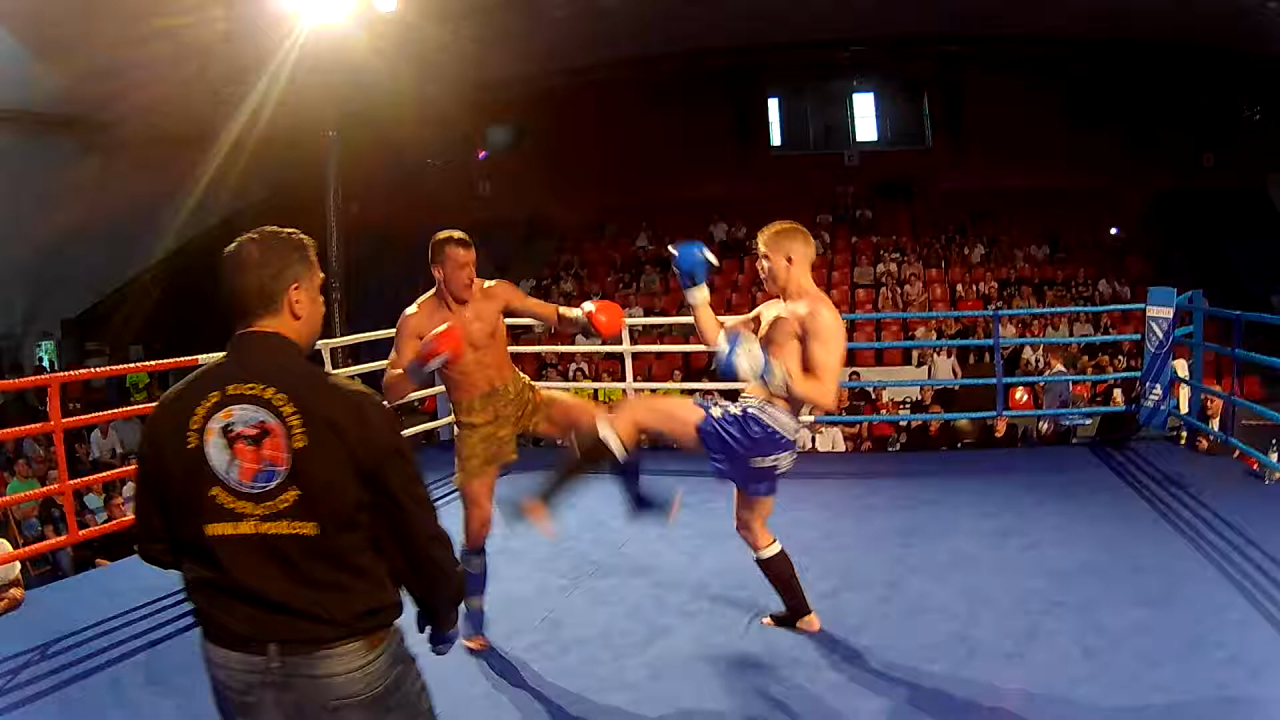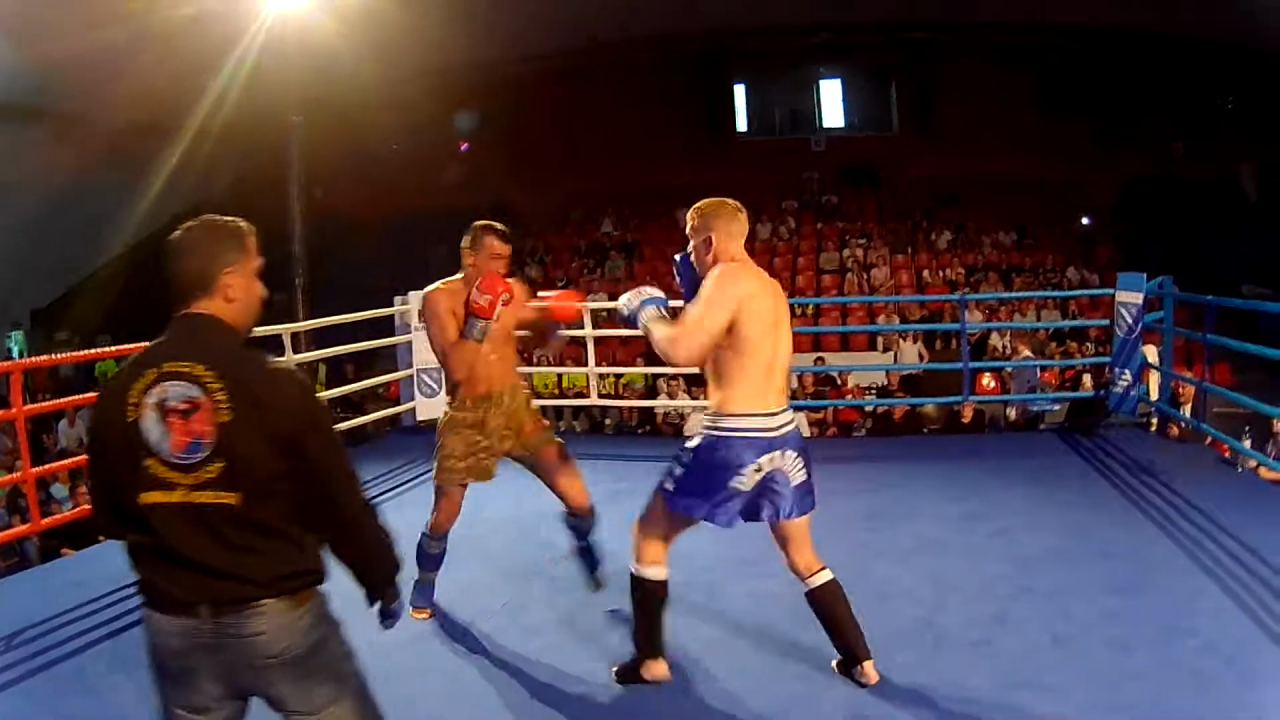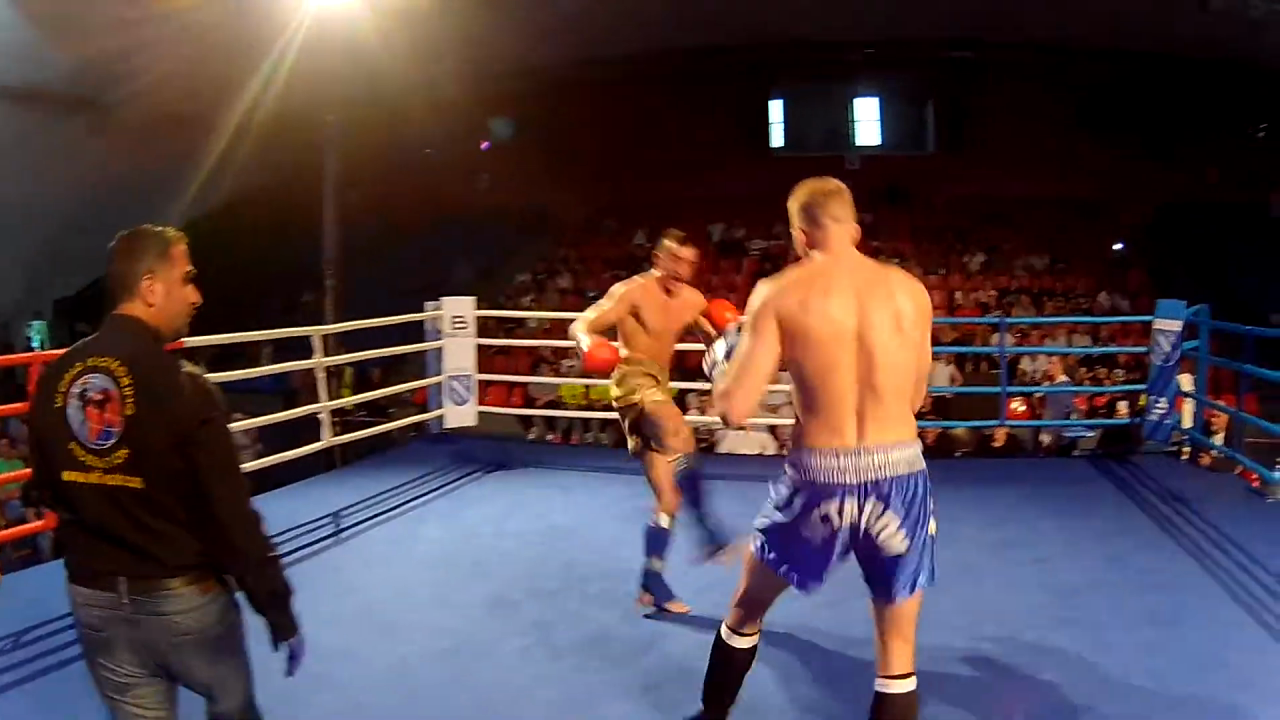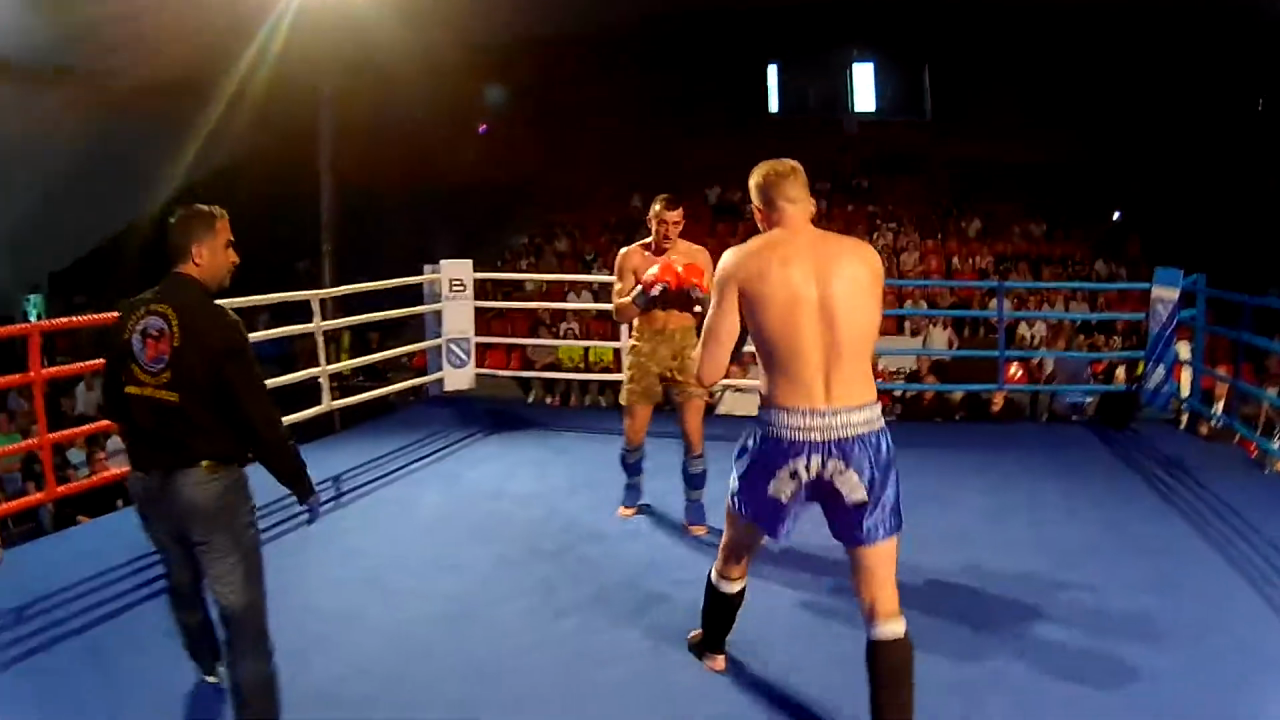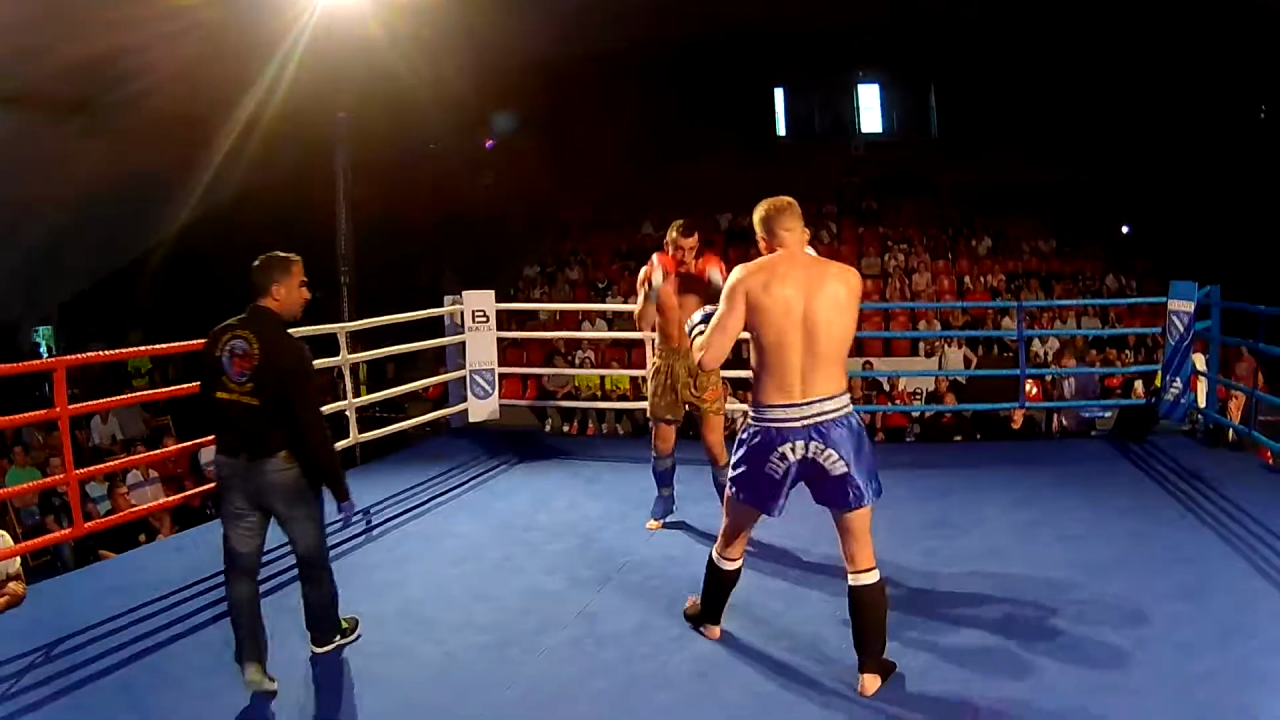
dt=0.7s
person 1, frame 1
left shoulder: (819, 313)
right shoulder: (775, 308)
left elbow: (825, 397)
right elbow: (719, 343)
left wrist: (765, 371)
right wrist: (694, 284)
left hip: (757, 428)
right hip: (769, 437)
left knee: (632, 412)
right knee: (753, 527)
left ankle: (546, 499)
right ankle: (801, 613)
person 1, frame 2
left shoulder: (728, 279)
right shoulder: (769, 287)
left elbow: (681, 351)
left wrist: (645, 312)
right wrist: (698, 295)
left hip: (733, 440)
right hip: (783, 437)
left knee: (651, 537)
right knee: (804, 559)
left ankle: (649, 659)
right ankle: (860, 660)
person 1, frame 3
left shoulder: (778, 294)
right shoulder: (912, 293)
left elbow: (735, 409)
left wrist: (728, 357)
left hip: (817, 484)
right hip: (898, 482)
left knee: (749, 607)
right knee: (896, 656)
person 1, frame 4
left shoulder: (741, 263)
right shoulder: (865, 257)
left elbow: (707, 373)
left wrist: (732, 318)
left hip: (785, 435)
right hip: (860, 432)
left knee: (735, 551)
right knee: (881, 602)
left ankle: (712, 644)
person 1, frame 5
left shoulder: (748, 278)
right shoulder: (848, 278)
left elbow: (707, 359)
left wrist: (699, 328)
left hip: (773, 428)
right hip: (834, 422)
left knee: (732, 535)
right knee: (860, 554)
left ankle: (709, 617)
right ankle: (870, 666)
person 2, frame 1
left shoulder: (173, 414)
right shoulder: (349, 408)
left elbow: (157, 544)
right elbow: (417, 537)
right wrist: (442, 612)
left hip: (236, 662)
right hip: (352, 660)
person 2, frame 2
left shoulder: (120, 390)
right shoulder: (273, 385)
left elbow: (110, 517)
right elbow: (341, 508)
right wrist: (383, 582)
left hip: (175, 627)
right hip: (277, 622)
person 2, frame 3
left shoulder: (56, 379)
right shoulder: (180, 387)
left elbow: (45, 491)
right elbow: (230, 514)
right wrist: (280, 611)
left hip: (98, 602)
right hip: (187, 598)
person 2, frame 4
left shoulder: (131, 317)
right shoulder: (215, 324)
left elbow: (115, 404)
right elbow: (259, 419)
right wrist: (302, 485)
left hip: (147, 483)
right hip: (208, 483)
left knee: (183, 584)
right knee: (243, 614)
left ankle: (208, 663)
person 2, frame 5
left shoulder: (219, 338)
right shoulder: (287, 350)
left elbow: (211, 401)
right elbow: (312, 428)
right wrist: (340, 489)
left hip: (232, 466)
right hip: (283, 468)
left knee: (241, 566)
right knee: (312, 554)
left ankle: (252, 659)
right ankle: (325, 633)
person 3, frame 1
left shoulder: (495, 292)
right shoulder: (416, 319)
left elbow: (552, 315)
right elbow: (392, 388)
left wrist: (583, 316)
right wrist: (425, 365)
left hip: (517, 397)
right hip: (475, 417)
left knee: (601, 420)
right knee: (477, 529)
left ankle: (637, 496)
right ankle: (473, 615)
person 3, frame 2
left shoulder: (514, 290)
right shoulder: (439, 297)
left elbow: (543, 338)
right elbow: (457, 369)
left wrist: (554, 318)
right wrist: (480, 320)
left hip: (517, 409)
right hip: (466, 417)
left knee: (578, 501)
right knee: (442, 520)
left ankle: (586, 554)
right ankle: (425, 586)
person 3, frame 3
left shoulder: (693, 300)
right shoulder: (631, 291)
left elbow: (717, 340)
right elbow: (582, 326)
left wrist: (725, 332)
right wrist: (587, 343)
left hip: (659, 386)
right hip: (632, 383)
left knee: (667, 496)
right knee: (680, 434)
left ankle: (653, 585)
right ankle: (709, 534)
person 3, frame 4
left shoulder: (698, 255)
right shoulder: (630, 257)
right elbow: (620, 313)
left wrist: (703, 298)
right wrist: (643, 294)
left hip: (684, 347)
right hip: (644, 347)
left knee: (692, 438)
right knee: (633, 435)
left ankle: (694, 506)
right ankle: (633, 486)
person 3, frame 5
left shoulder: (710, 270)
right shoulder: (650, 274)
right elbow: (643, 324)
left wrist: (721, 286)
right wrist: (654, 288)
right hip: (666, 362)
left knee: (715, 446)
right knee: (662, 441)
right ankle: (664, 499)
